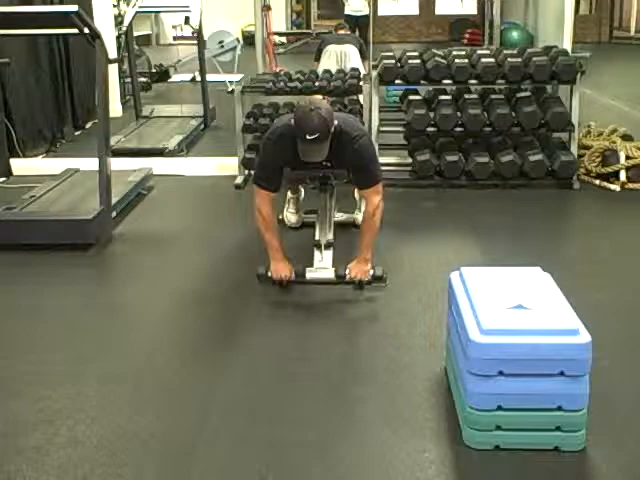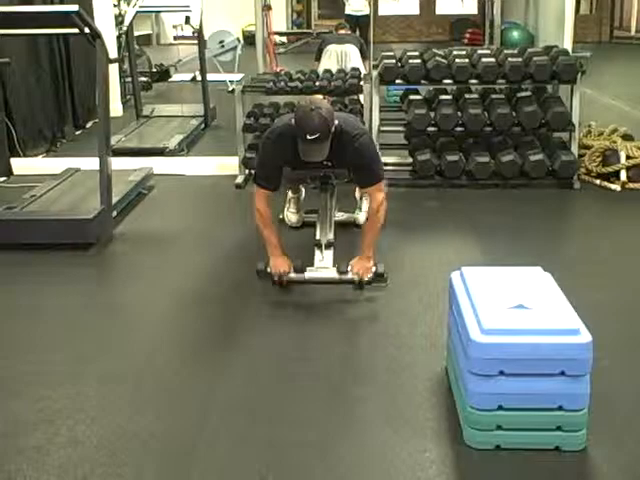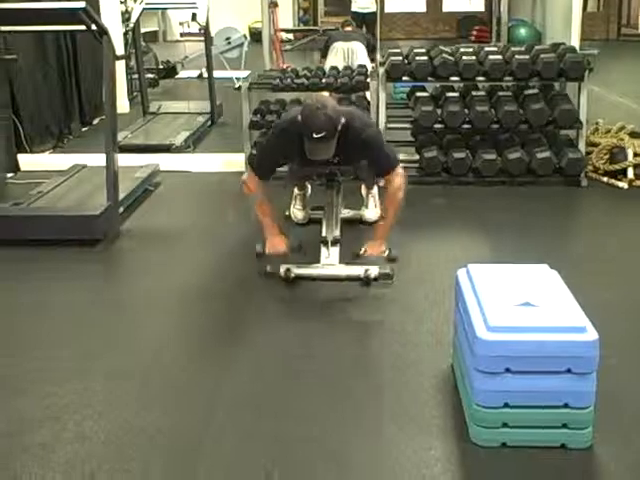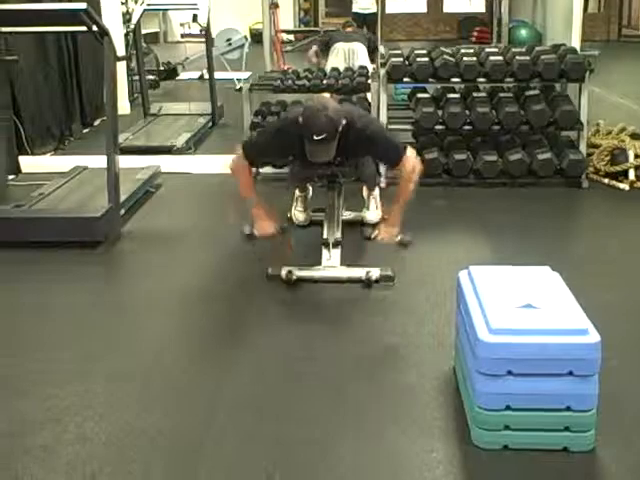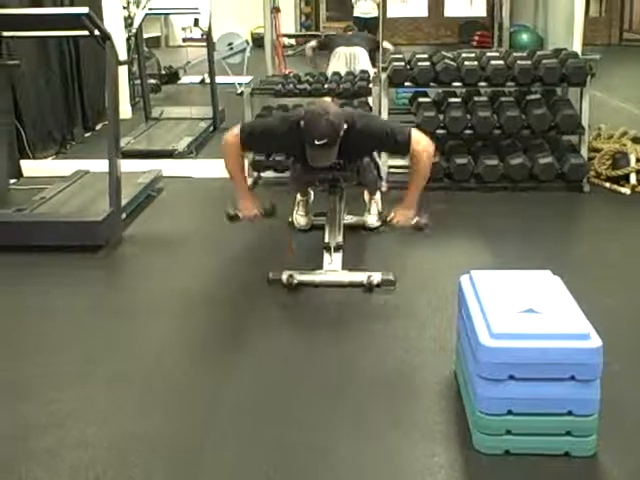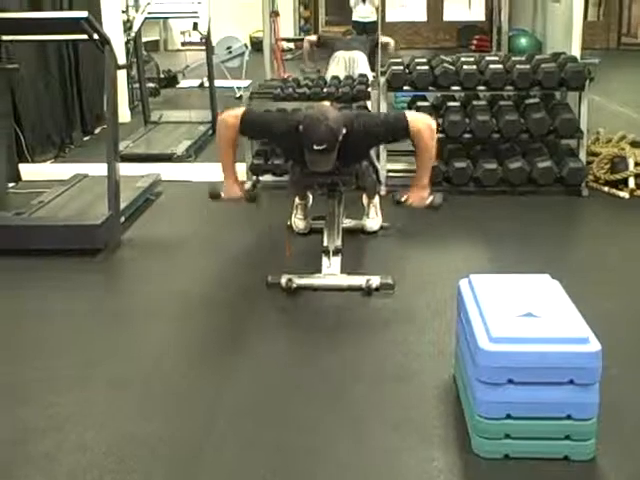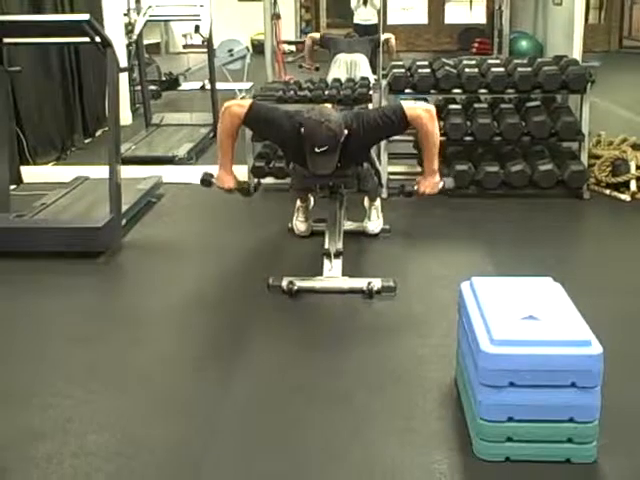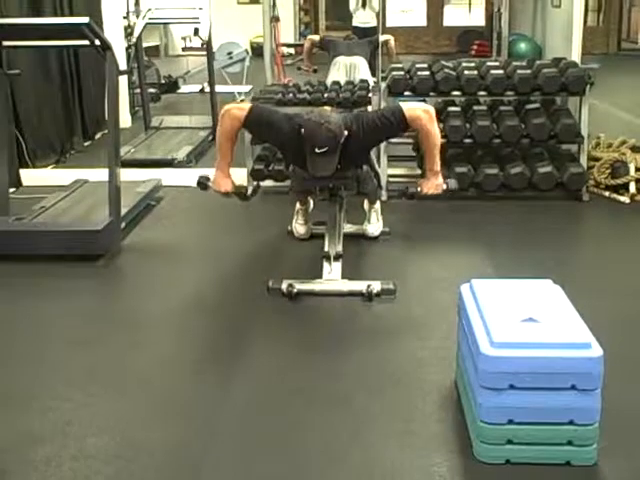
dt=0.1s
person 1, frame 1
left shoulder: (355, 138)
right shoulder: (277, 138)
left elbow: (374, 200)
right elbow: (263, 201)
left wrist: (364, 259)
right wrist: (277, 258)
left hip: (343, 163)
left ankle: (361, 194)
right ankle: (294, 194)
person 1, frame 2
left shoulder: (356, 137)
right shoulder: (277, 138)
left elbow: (378, 197)
right elbow: (261, 199)
left wrist: (366, 256)
right wrist: (276, 254)
left ankle: (362, 194)
right ankle: (294, 194)
person 1, frame 3
left shoulder: (361, 130)
right shoulder: (285, 130)
left elbow: (396, 181)
right elbow: (251, 181)
left wrist: (380, 237)
right wrist: (272, 233)
left knee: (369, 174)
right knee: (298, 174)
left ankle: (369, 190)
right ankle: (301, 190)
person 1, frame 4
left shoulder: (363, 127)
right shoulder: (285, 129)
left elbow: (411, 165)
right elbow: (240, 164)
left wrist: (393, 221)
right wrist: (261, 216)
left knee: (368, 174)
right knee: (298, 175)
left ankle: (371, 192)
right ankle: (302, 193)
person 1, frame 5
left shoulder: (363, 127)
right shoulder: (287, 127)
left elbow: (423, 147)
right elbow: (231, 141)
left wrist: (408, 205)
right wrist: (245, 197)
left hip: (355, 160)
left knee: (370, 180)
right knee: (299, 179)
left ankle: (372, 196)
right ankle: (303, 197)
person 1, frame 6
left shoulder: (361, 127)
right shoulder: (286, 128)
left elbow: (425, 125)
right elbow: (228, 119)
left wrist: (421, 186)
right wrist: (231, 181)
right knee: (298, 184)
left ankle: (371, 201)
right ankle: (302, 201)
person 1, frame 7
left shoulder: (363, 126)
right shoulder: (288, 127)
left elbow: (424, 112)
right elbow: (231, 109)
left wrist: (431, 173)
right wrist: (225, 169)
left hip: (355, 165)
left knee: (370, 188)
right knee: (299, 188)
left ankle: (373, 203)
right ankle: (303, 204)
person 1, frame 8
left shoulder: (362, 128)
right shoulder: (288, 129)
left elbow: (423, 113)
right elbow: (232, 112)
left wrist: (433, 174)
right wrist: (222, 172)
left hip: (354, 169)
left knee: (369, 188)
right knee: (299, 190)
left ankle: (373, 206)
right ankle: (303, 206)
